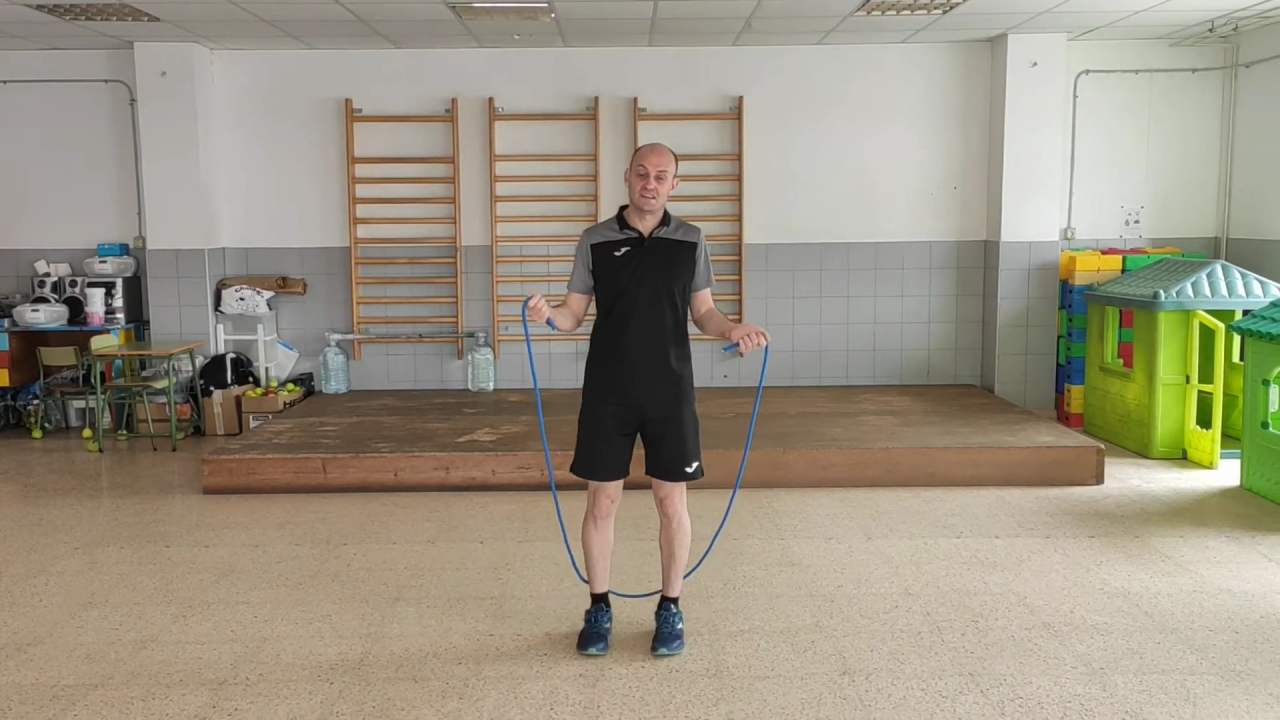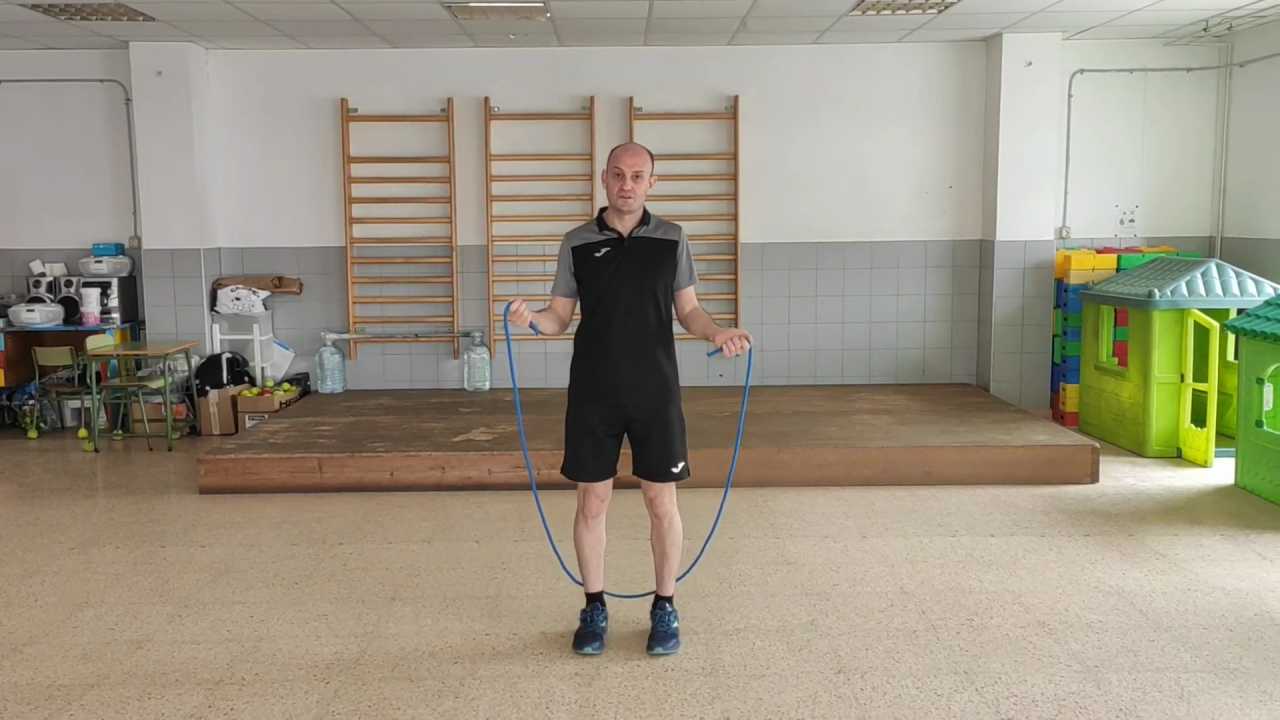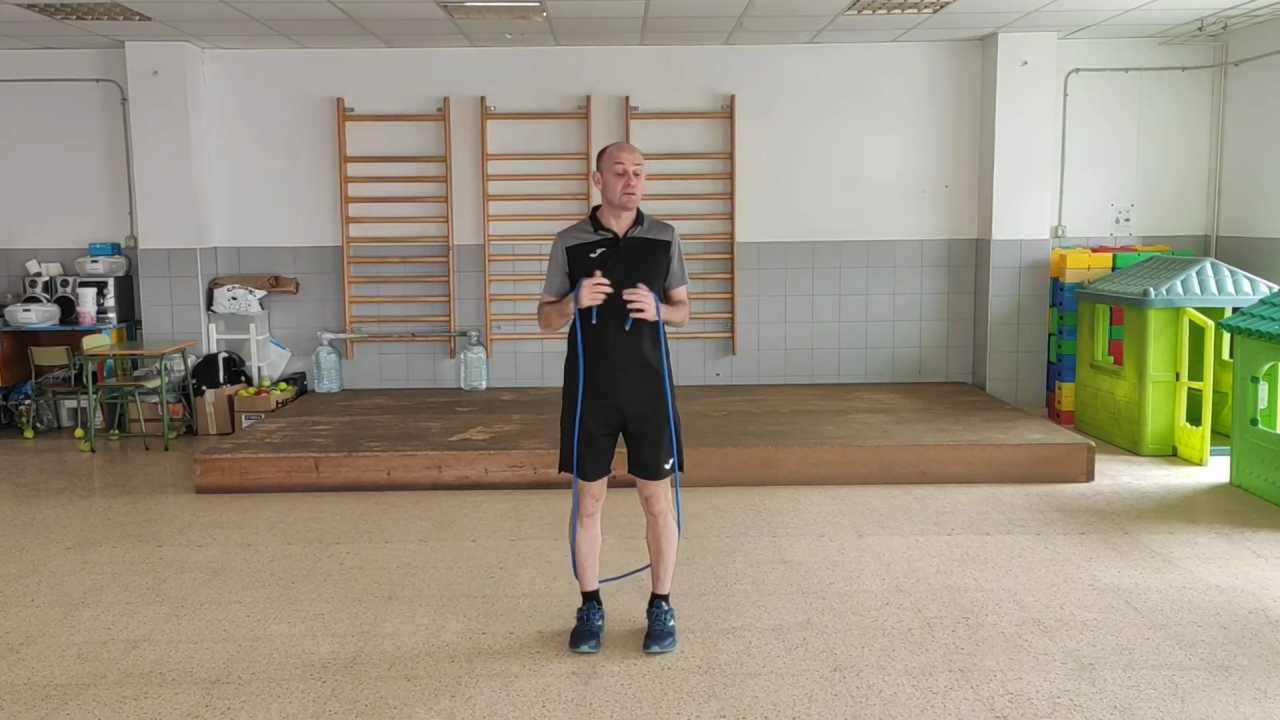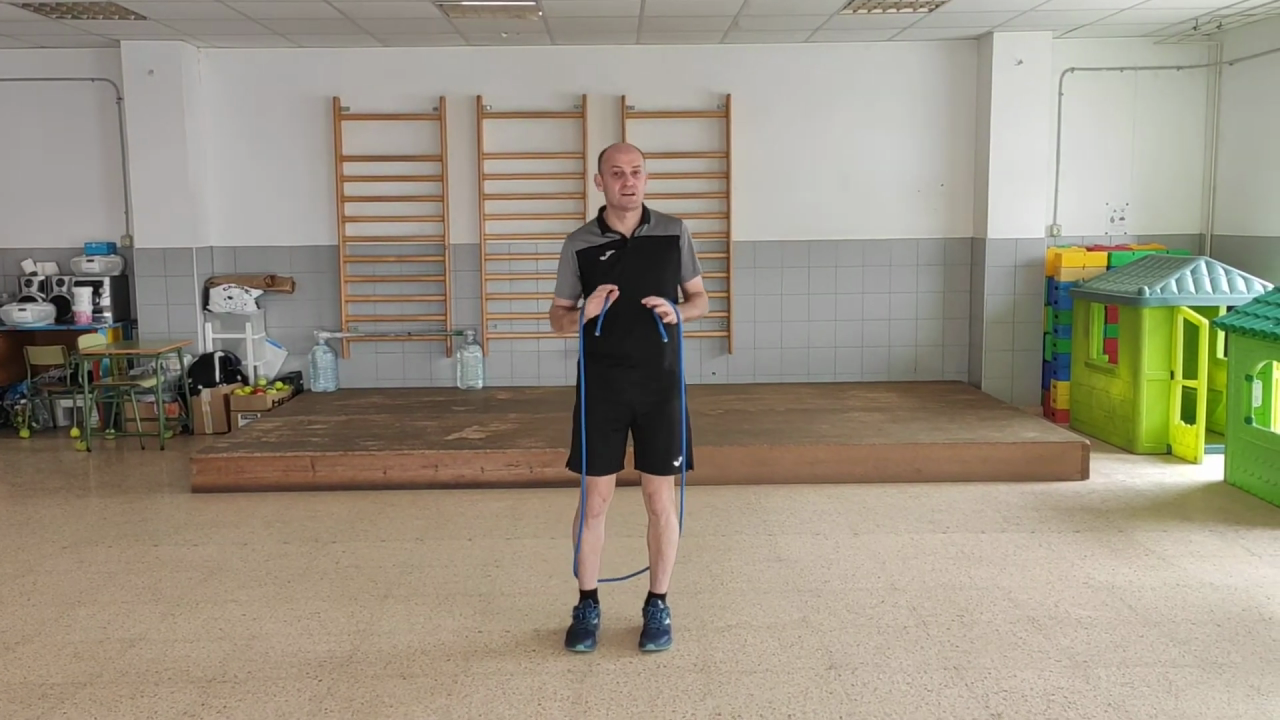
dt=0.5s
person 1, frame 1
left shoulder: (690, 240)
right shoulder: (594, 241)
left elbow: (702, 311)
right elbow: (574, 315)
left wrist: (733, 329)
right wrist: (547, 313)
left hip: (670, 393)
right hip: (607, 394)
left knee: (672, 503)
right knee: (602, 502)
left ankle: (670, 608)
right ankle: (599, 608)
person 1, frame 2
left shoulder: (672, 238)
right shoulder: (576, 243)
left elbow: (688, 310)
right elbow: (560, 318)
left wrist: (718, 332)
right wrist: (530, 318)
left hip: (656, 391)
right hip: (593, 393)
left knee: (662, 502)
right knee: (592, 501)
left ankle: (664, 608)
right ankle: (594, 608)
person 1, frame 3
left shoulder: (665, 237)
right shoulder: (570, 242)
left elbow: (683, 308)
right elbow: (546, 317)
left wrist: (658, 310)
right wrist: (575, 303)
left hip: (649, 388)
right hip: (588, 391)
left knee: (658, 500)
right knee: (588, 500)
left ankle: (661, 607)
right ankle: (590, 607)
person 1, frame 4
left shoulder: (673, 232)
right shoulder: (579, 244)
left elbow: (700, 299)
right elbow: (557, 317)
left wrist: (676, 311)
right wrist: (585, 313)
left hip: (660, 386)
right hip: (601, 387)
left knee: (660, 498)
right knee: (595, 498)
left ankle: (657, 605)
right ankle: (587, 605)
